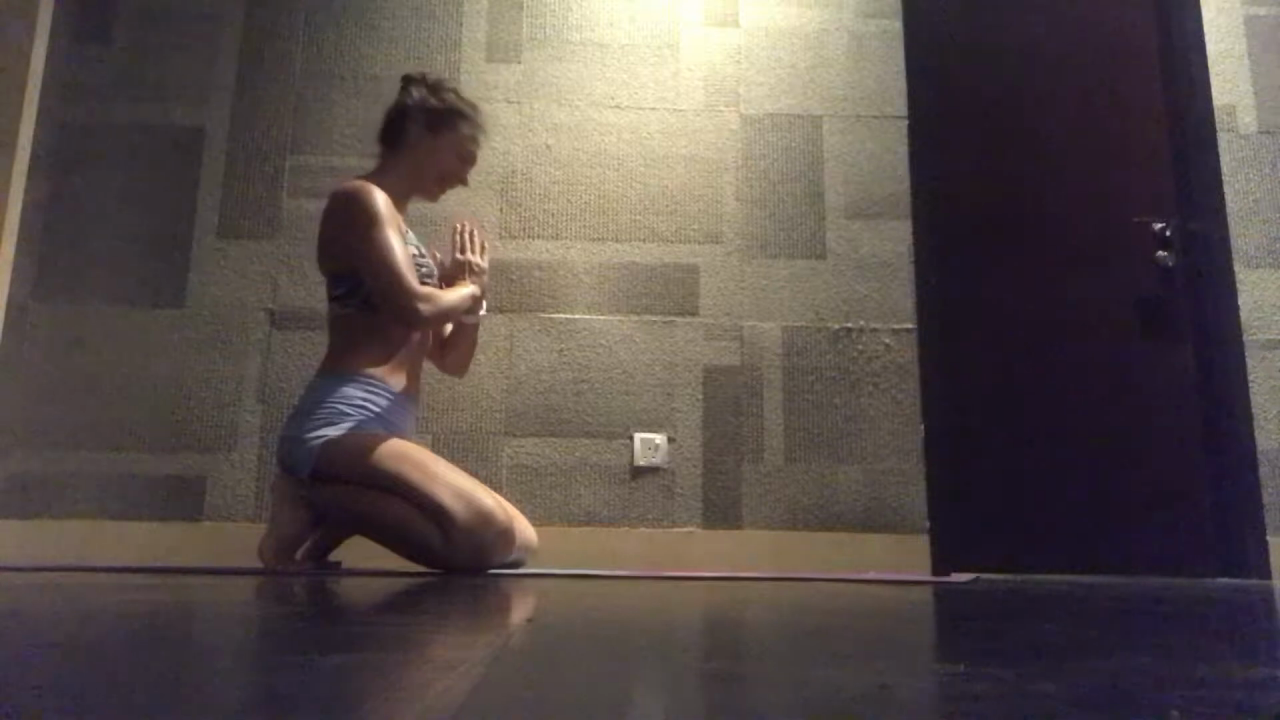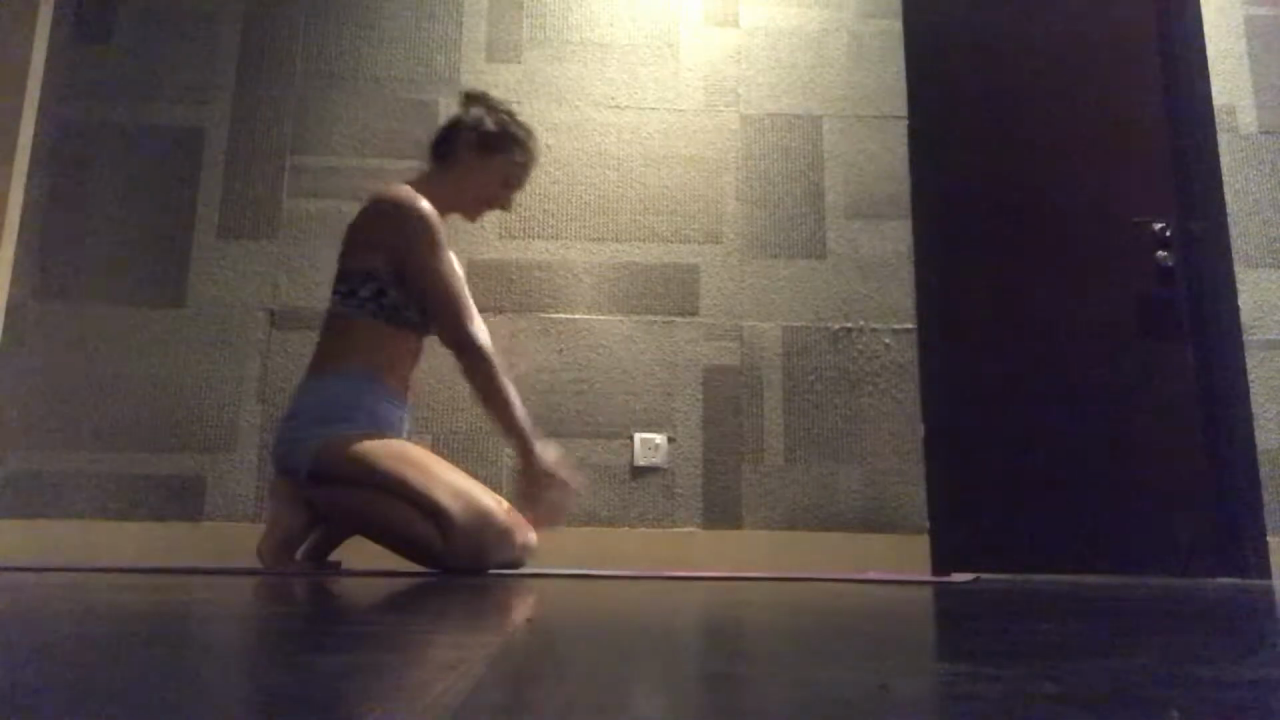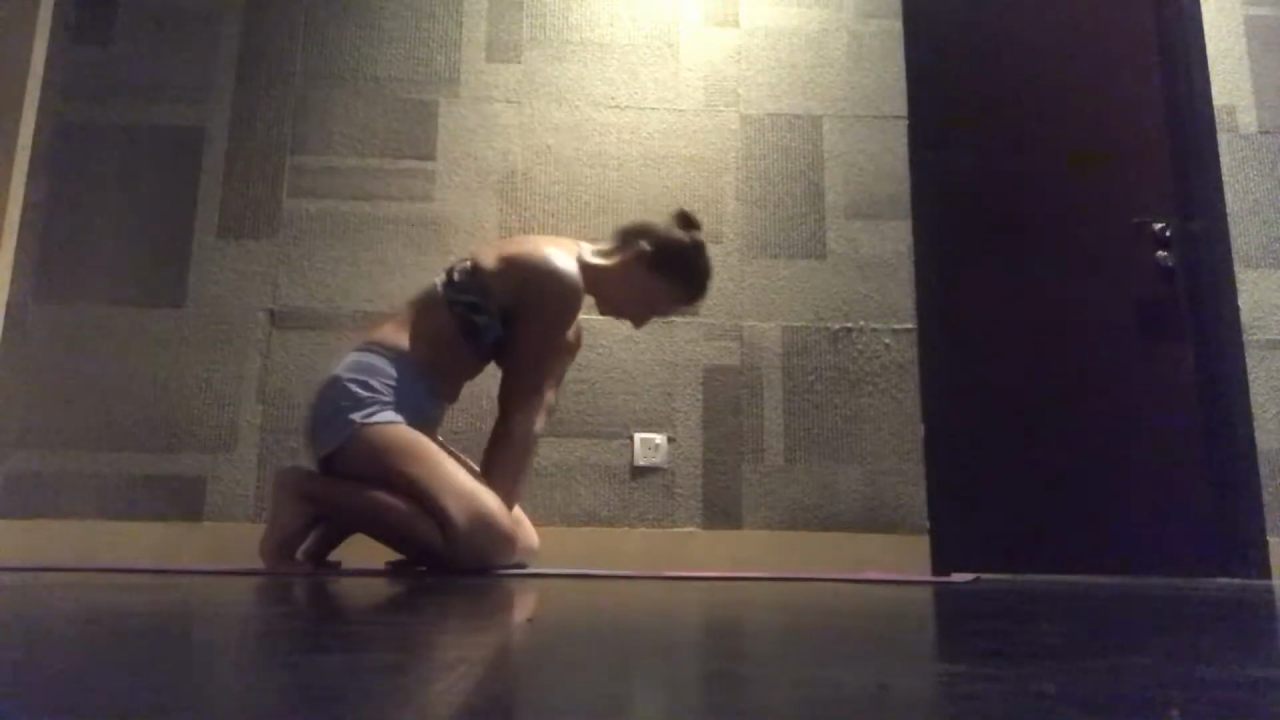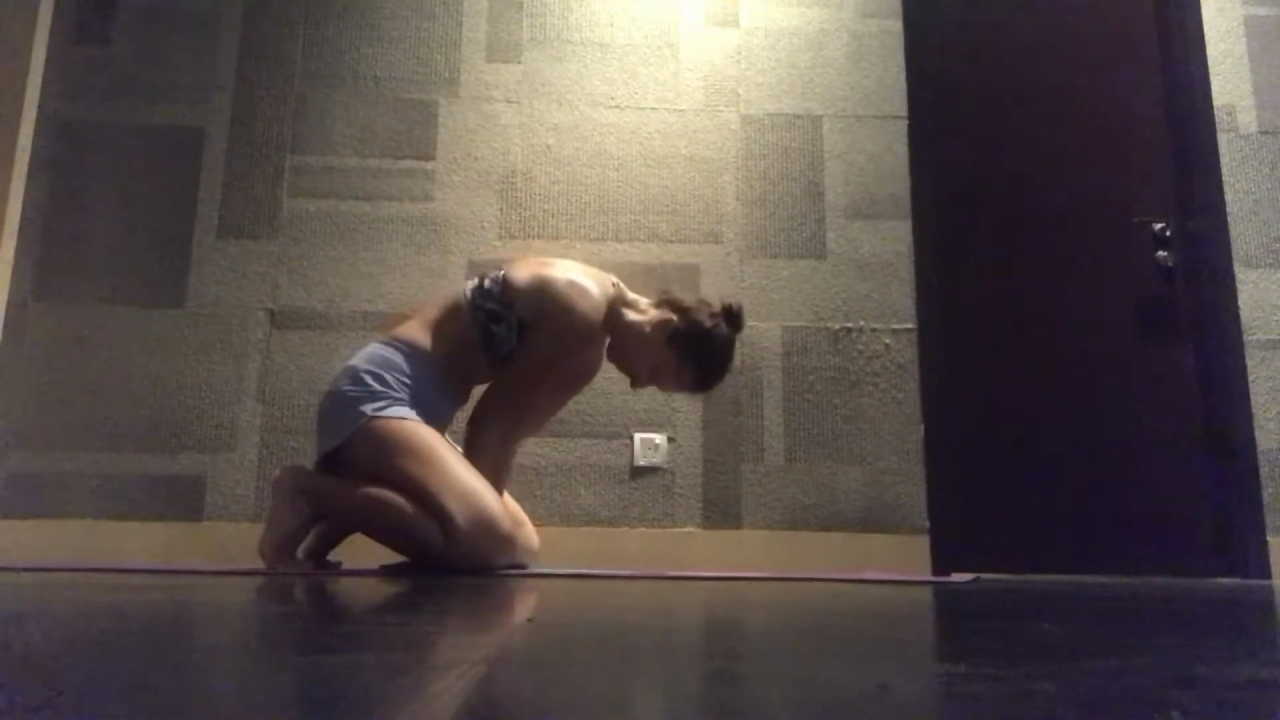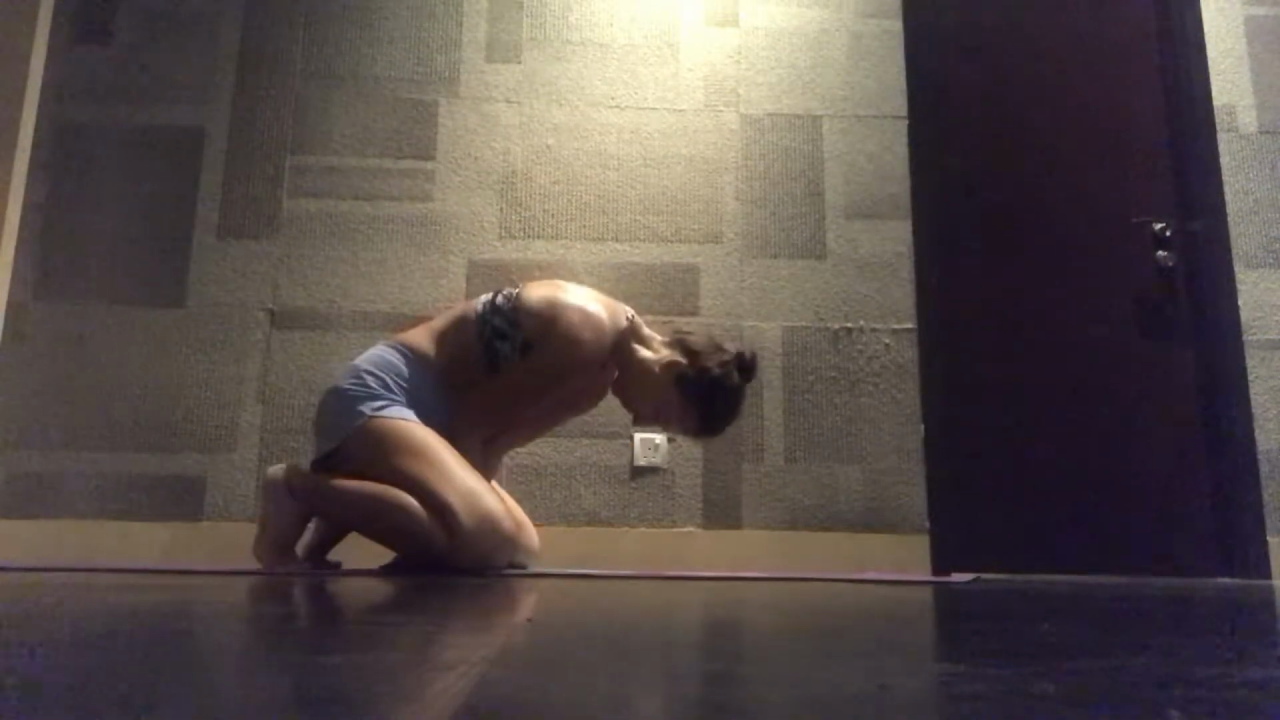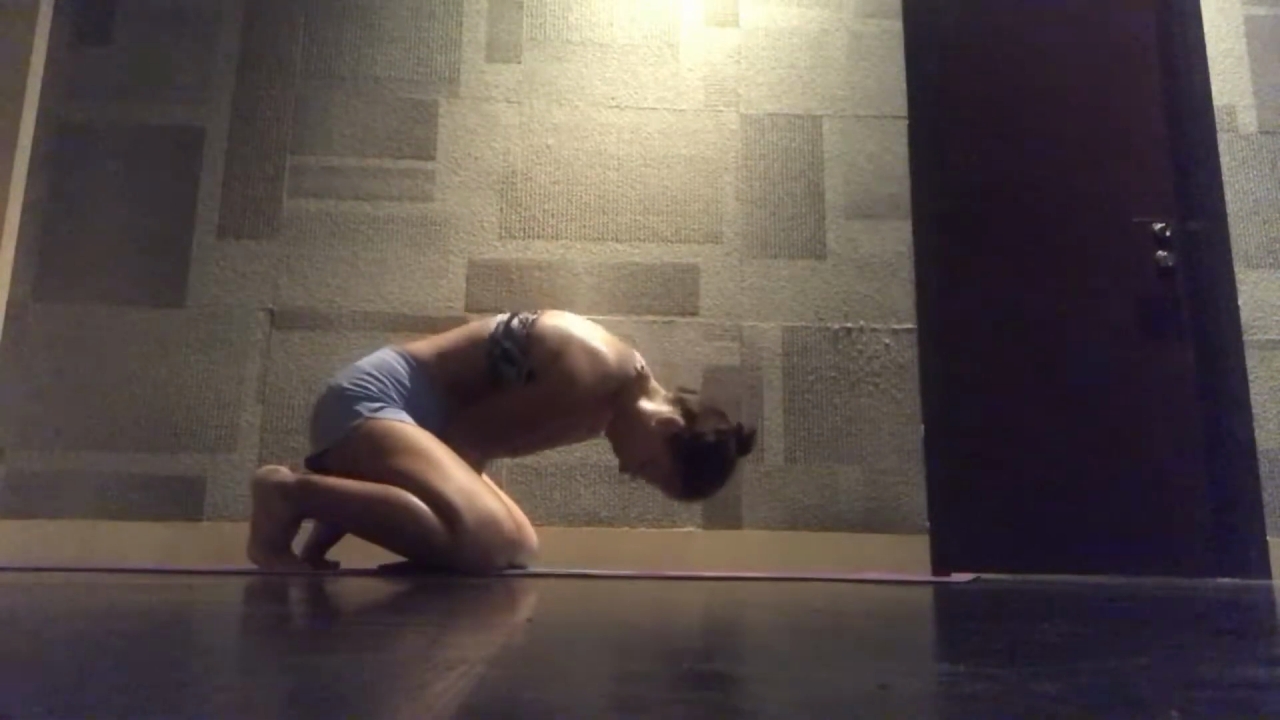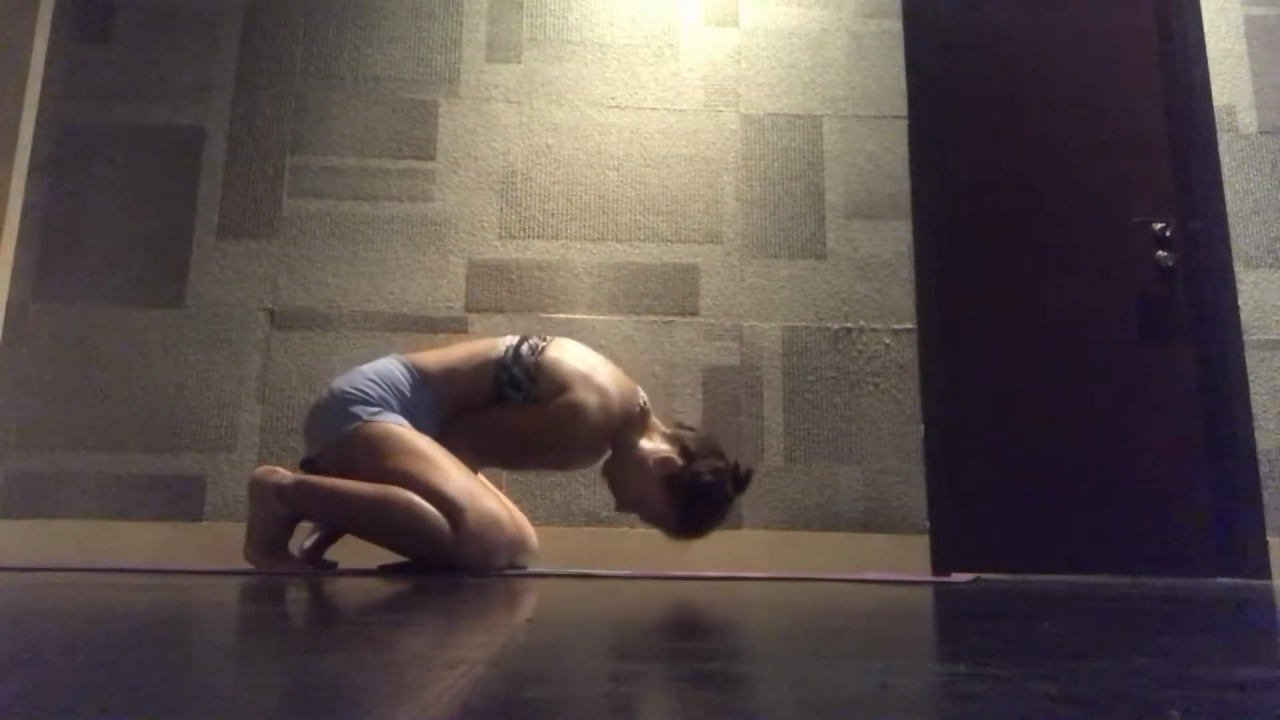
dt=0.7s
person 1, frame 1
left shoulder: (402, 234)
right shoulder: (362, 200)
left elbow: (452, 361)
right elbow: (413, 307)
left wrist: (471, 295)
right wrist: (468, 290)
left hip: (381, 434)
right hip: (343, 427)
left knee: (518, 541)
right knee: (489, 535)
left ankle: (330, 516)
right ankle: (314, 501)
person 1, frame 2
left shoulder: (444, 260)
right shoulder: (405, 211)
left elbow: (480, 358)
right elbow: (468, 343)
left wrist: (533, 452)
right wrist: (534, 451)
left hip: (377, 428)
right hip: (334, 425)
left knee: (516, 539)
right knee: (489, 537)
left ankle: (330, 519)
right ankle: (314, 501)
person 1, frame 3
left shoulder: (568, 334)
right shoulder: (557, 276)
left elbow: (528, 421)
right elbow: (518, 419)
left wrist: (498, 511)
right wrist: (495, 513)
left hip: (405, 413)
right hip: (367, 399)
left knee: (520, 541)
right knee: (489, 540)
left ankle: (334, 519)
right ankle: (310, 493)
person 1, frame 4
left shoulder: (591, 350)
right shoulder: (581, 306)
left elbow: (508, 430)
right elbow: (492, 420)
left wrist: (480, 503)
right wrist: (479, 506)
left hip: (411, 406)
right hip: (377, 392)
left knee: (519, 545)
right knee: (490, 541)
left ankle: (335, 512)
right ankle: (308, 492)
person 1, frame 5
left shoulder: (600, 372)
right shoulder: (588, 334)
left elbow: (491, 439)
right elbow: (473, 423)
left hip: (416, 409)
right hip: (375, 395)
left knee: (518, 546)
right knee: (487, 540)
left ankle: (329, 514)
right ankle: (300, 490)
person 1, frame 6
left shoulder: (603, 402)
right shoulder: (595, 373)
left elbow: (474, 438)
right elbow: (468, 434)
left hip: (401, 411)
right hip: (369, 399)
left knee: (516, 546)
right knee: (483, 539)
left ankle: (324, 509)
right ankle: (291, 492)
person 1, frame 7
left shoulder: (616, 413)
right shoulder: (596, 411)
left elbow: (466, 440)
right elbow: (466, 440)
left hip: (388, 413)
right hip: (366, 404)
left knee: (517, 547)
right knee: (483, 536)
left ankle: (323, 509)
right ankle: (286, 492)
